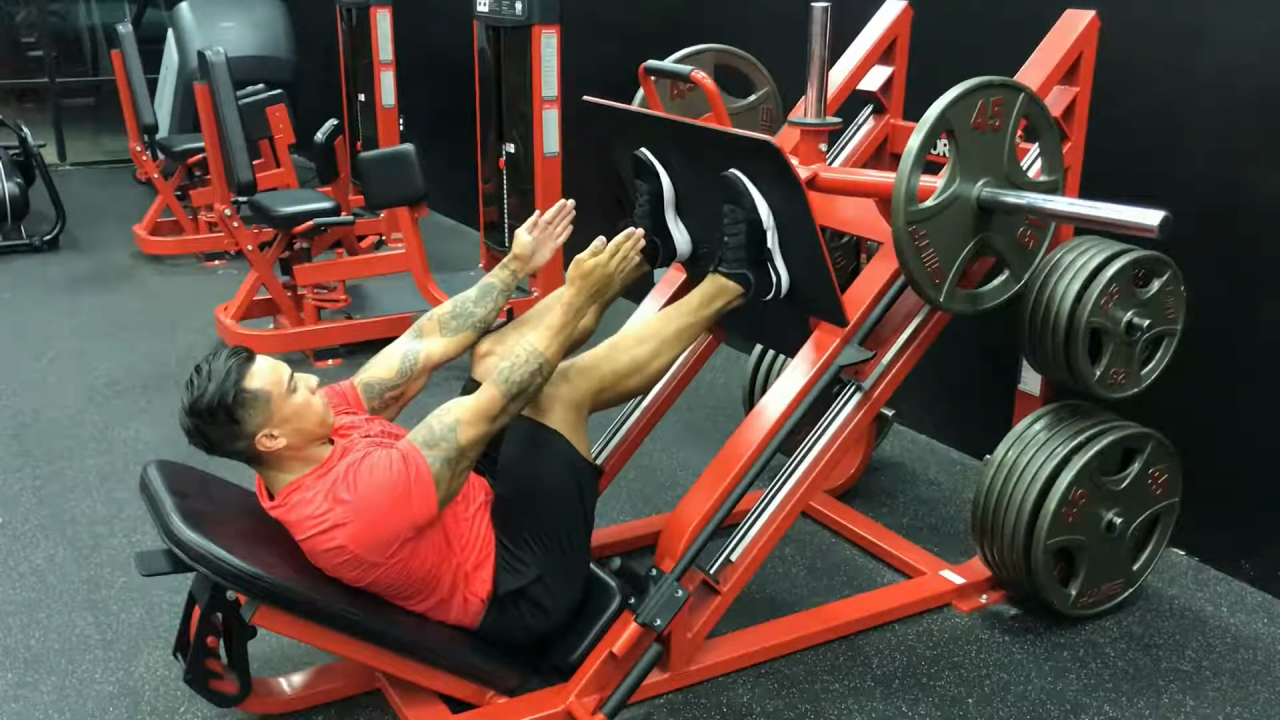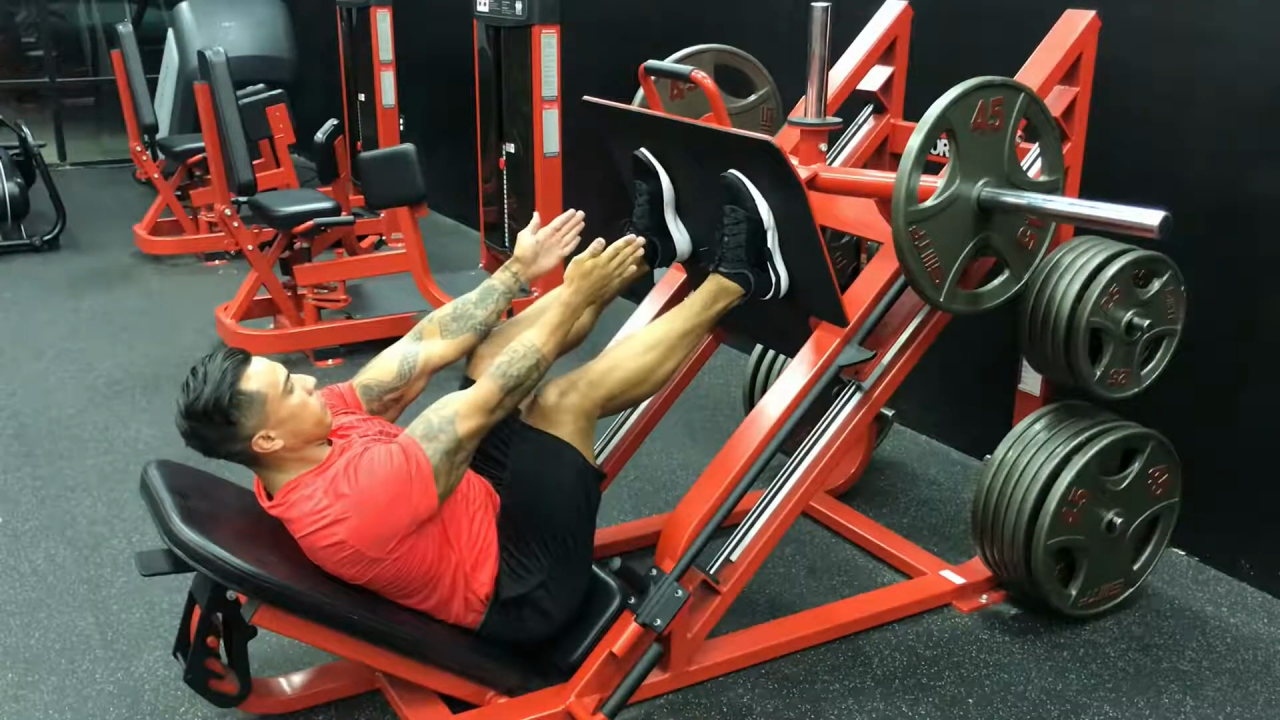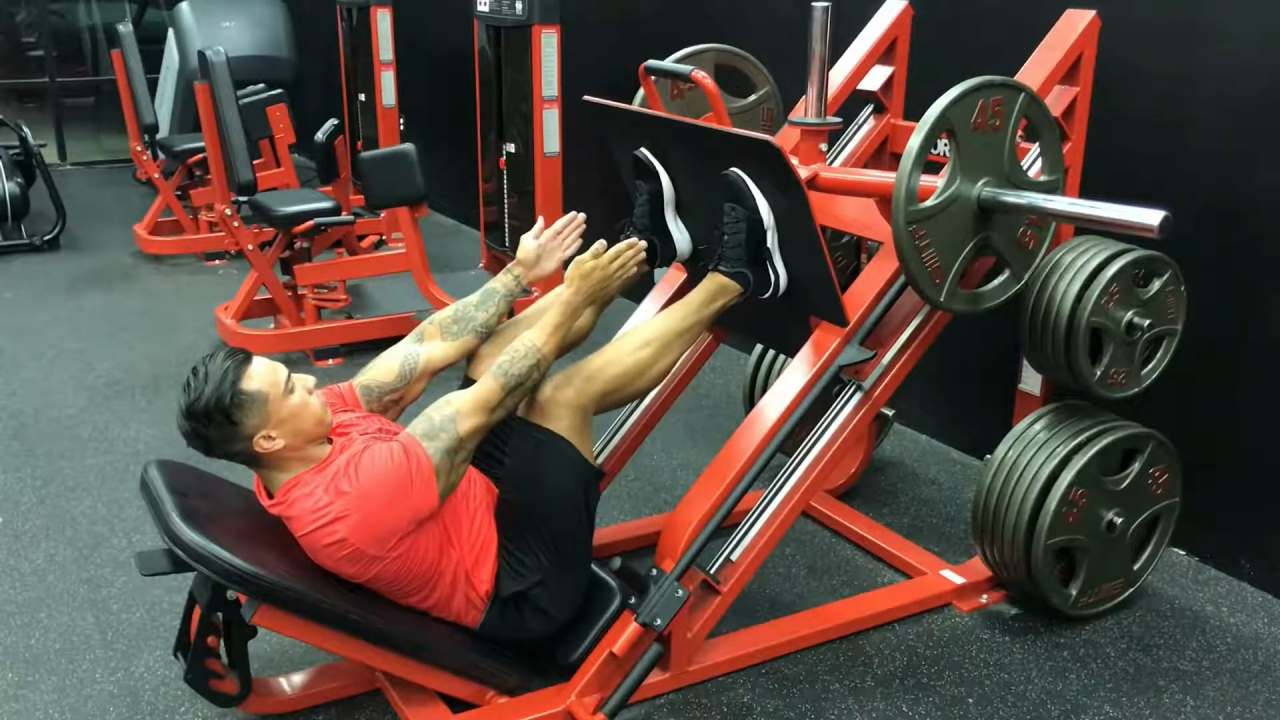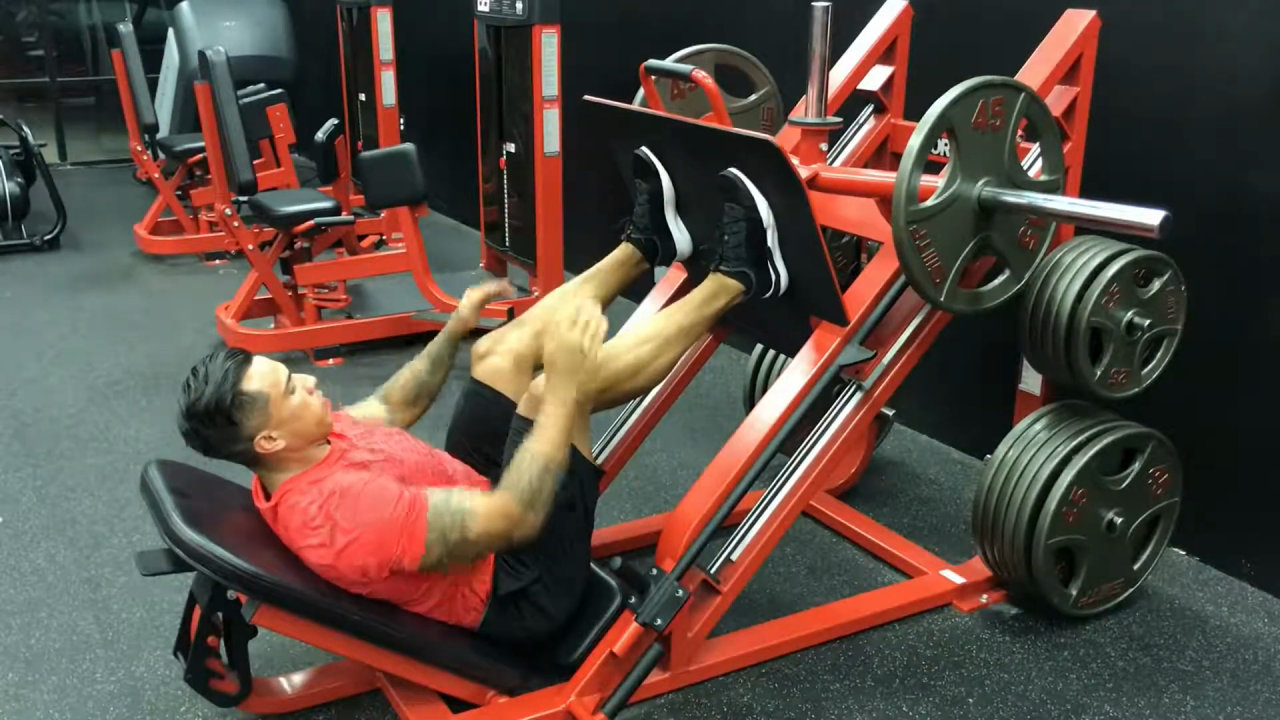
dt=0.4s
person 1, frame 1
left shoulder: (311, 430)
right shoulder: (351, 504)
left elbow: (424, 348)
right elbow: (493, 409)
left wrist: (517, 265)
right wrist: (578, 297)
left hip: (486, 510)
right hip: (520, 588)
left knee: (494, 351)
right knee: (559, 388)
left ankle: (648, 248)
right ankle: (732, 282)
person 1, frame 2
left shoulder: (313, 431)
right shoulder: (349, 499)
left elbow: (426, 350)
right elbow: (487, 405)
left wrist: (518, 269)
right wrist: (575, 298)
left hip: (484, 507)
right hip: (520, 589)
left knee: (491, 349)
right knee: (566, 400)
left ankle: (646, 247)
right ankle: (734, 281)
person 1, frame 3
left shoulder: (314, 429)
right shoulder: (353, 498)
left elbow: (428, 351)
right elbow: (488, 404)
left wrist: (520, 273)
right wrist: (577, 297)
left hip: (481, 508)
right hip: (520, 589)
left knee: (493, 348)
right knee: (559, 396)
left ankle: (647, 245)
right ankle: (732, 282)
person 1, frame 4
left shoulder: (296, 458)
right shoulder: (346, 514)
left elbow: (389, 410)
right elbow: (514, 519)
left wrist: (451, 331)
right wrist: (566, 385)
left hip: (464, 516)
right hip: (519, 589)
left knee: (498, 353)
right knee: (557, 390)
left ankle: (644, 246)
right ankle: (733, 281)
